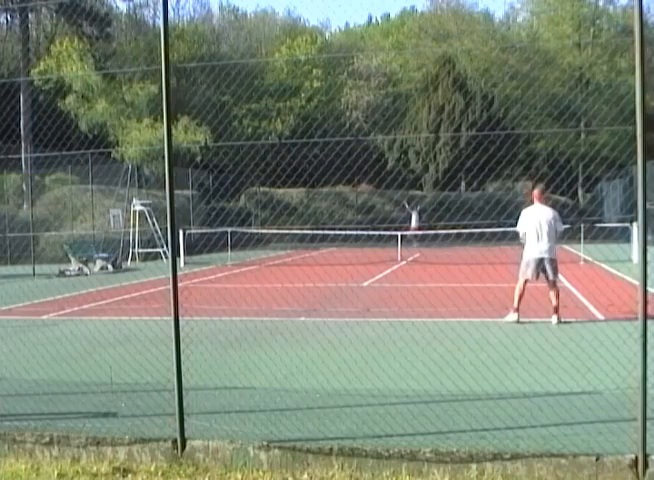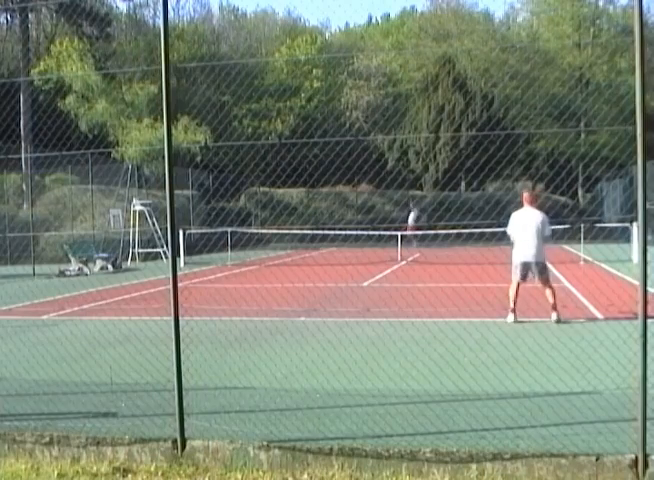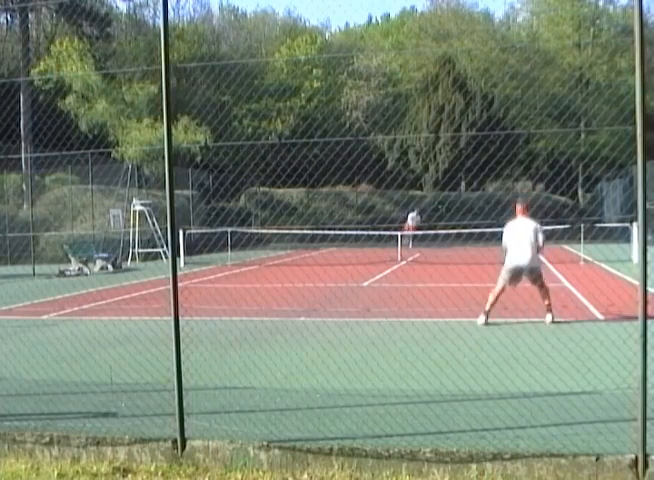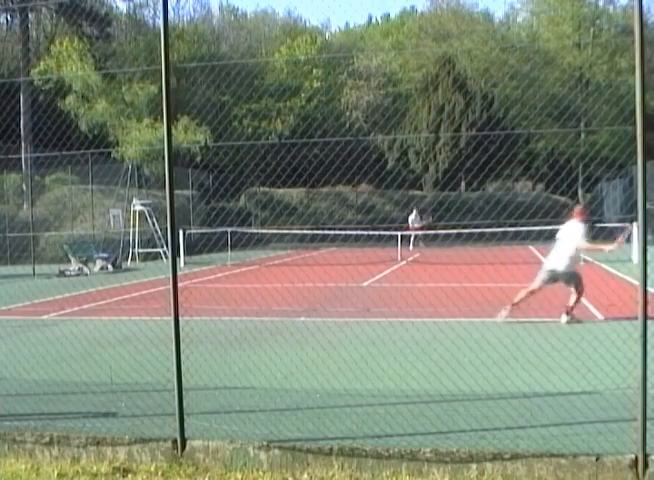
dt=0.4s
person 1, frame 1
left shoulder: (526, 212)
right shoulder: (552, 213)
left elbow: (522, 234)
right elbow: (558, 233)
left hip: (531, 253)
right hip: (549, 253)
left knee: (522, 281)
right knee: (552, 283)
left ankle: (515, 312)
right ankle: (555, 314)
person 1, frame 2
left shoulder: (515, 215)
right shoulder: (541, 216)
left elbow: (512, 236)
right elbow: (546, 236)
left hip: (519, 255)
right hip: (537, 256)
left knee: (515, 282)
right knee: (546, 284)
left ankle: (512, 313)
right ankle: (554, 312)
person 1, frame 3
left shoulder: (509, 225)
right shoulder: (535, 225)
left elbow: (505, 246)
right elbow: (541, 246)
left hip: (513, 261)
right hip: (531, 262)
left knee: (498, 289)
right knee: (541, 285)
left ankle: (485, 315)
right ankle: (549, 313)
person 1, frame 4
left shoulder: (567, 225)
right shoulder: (580, 227)
right elbow: (582, 246)
right wrist: (605, 248)
left hip: (550, 263)
right hip: (566, 267)
left knee: (533, 288)
right knee: (579, 290)
left ankle: (510, 307)
right ankle: (567, 315)
